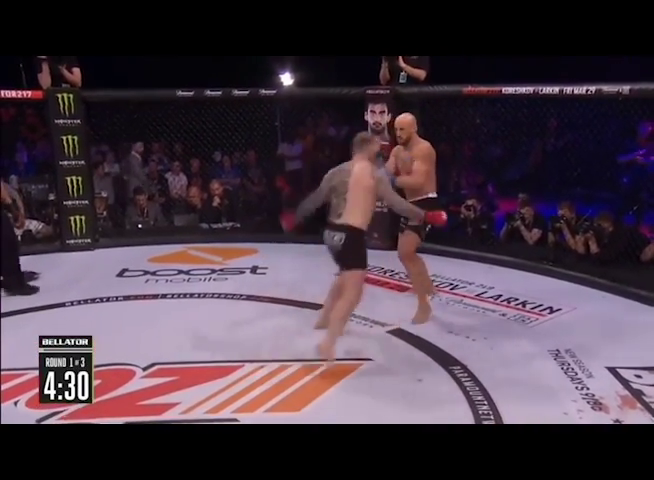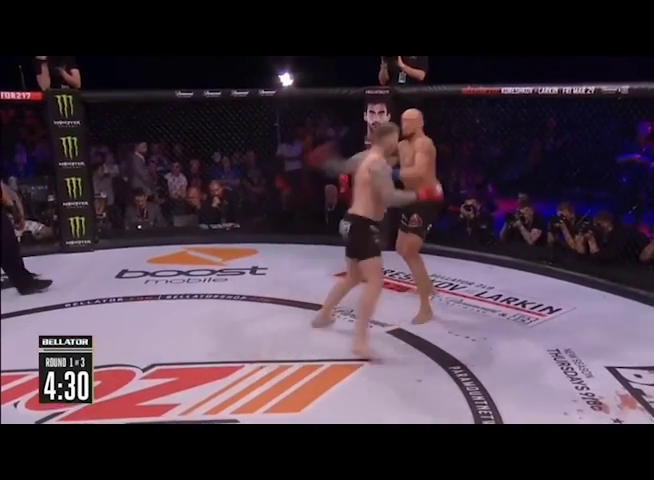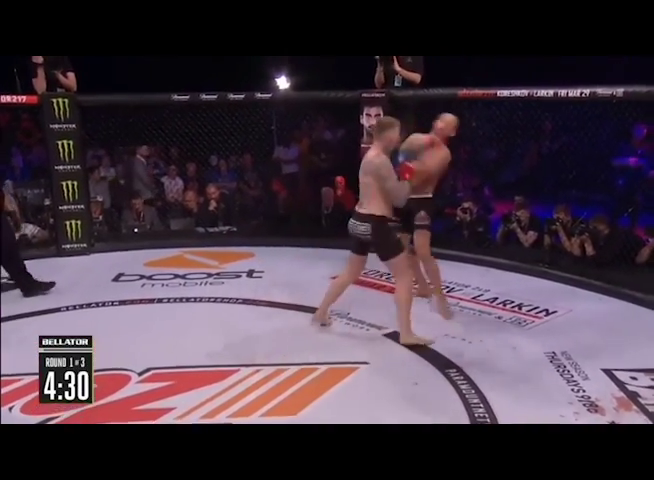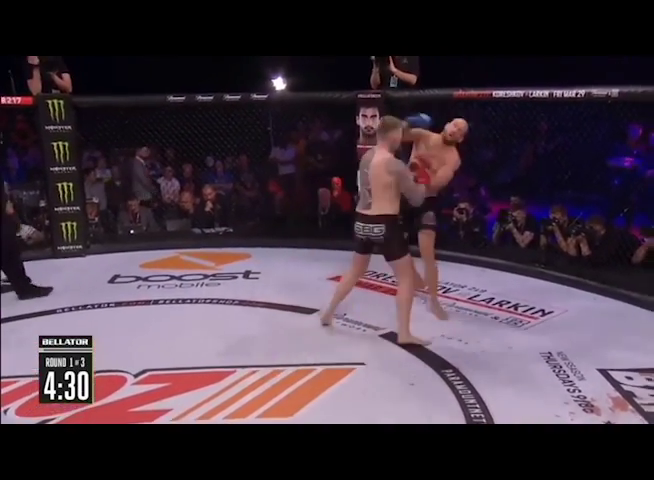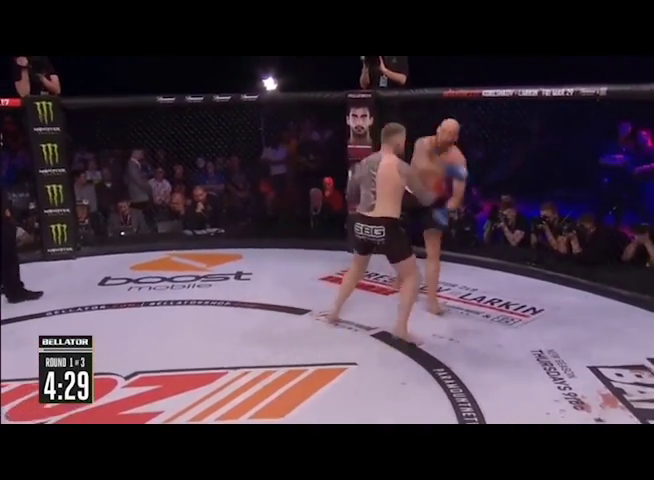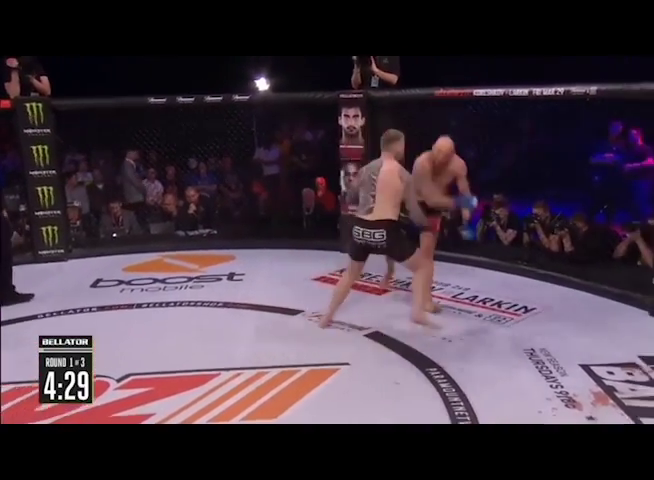
dt=0.1s
person 1, frame 1
left shoulder: (337, 172)
right shoulder: (375, 174)
left elbow: (315, 199)
right elbow: (396, 204)
left wrist: (296, 216)
right wrist: (426, 215)
left hip: (334, 232)
right hip: (352, 235)
left knee: (344, 279)
right knee: (352, 293)
left ankle: (325, 318)
right ankle: (328, 344)
person 1, frame 2
left shoulder: (363, 159)
right shoulder: (380, 165)
right elbow: (389, 197)
right wrist: (421, 194)
left hip: (352, 224)
right hip: (362, 226)
left knee: (353, 276)
right knee: (374, 282)
left ankle: (323, 316)
right ankle: (360, 341)
person 1, frame 3
left shoulder: (370, 157)
right shoulder: (380, 163)
right elbow: (397, 199)
right wrist: (409, 178)
left hip: (358, 221)
right hip: (376, 224)
left knee: (351, 272)
right knee: (405, 277)
left ankle: (321, 313)
right ankle: (406, 334)
person 1, frame 4
left shoulder: (367, 157)
right shoulder: (395, 165)
right elbow: (416, 199)
right wrist: (423, 181)
left hip: (362, 222)
right hip: (385, 225)
left knee: (356, 271)
right knee: (406, 277)
left ankle: (329, 313)
right ankle: (404, 333)
person 1, frame 5
left shoulder: (364, 164)
right shoulder: (402, 167)
left elbow: (350, 194)
right elbow: (427, 199)
right wrist: (438, 191)
left hip: (360, 223)
right hip: (388, 228)
left knee: (357, 269)
right knee: (411, 276)
left ankle: (335, 312)
right ankle: (401, 328)
person 1, frame 6
left shoulder: (366, 169)
right shoulder: (401, 173)
left hip: (361, 228)
right hip: (385, 230)
left knee: (351, 273)
right knee: (421, 266)
left ankle: (327, 316)
right ankle: (418, 312)
person 2, frame 1
left shoulder: (423, 149)
right shoulder: (397, 150)
left elbow: (417, 182)
right elbow: (387, 173)
left wrist: (394, 179)
left hip: (426, 204)
right hip: (412, 204)
left knee: (406, 253)
right knee: (406, 252)
left ankle: (423, 308)
right ankle: (427, 287)
person 2, frame 2
left shoulder: (424, 144)
right shoulder: (402, 146)
left elbow: (418, 173)
right elbow: (400, 173)
left wrist: (395, 173)
left hip: (426, 203)
right hip: (411, 202)
left knee: (409, 252)
right knee: (402, 248)
left ankle: (425, 308)
right ankle: (426, 285)
person 2, frame 3
left shoulder: (443, 153)
right shoulder: (415, 139)
left elbow: (425, 171)
right elbow: (405, 153)
left hip: (422, 202)
left knee: (423, 253)
right knee: (405, 250)
left ankle: (440, 299)
right ankle: (423, 286)
person 2, frame 4
left shoulder: (453, 158)
right shoulder: (425, 136)
left elbow: (437, 182)
right elbow: (406, 136)
right wrist: (411, 125)
left hip: (427, 201)
left knee: (427, 253)
left ankle: (433, 301)
right ankle: (413, 278)
person 2, frame 5
left shoulder: (458, 158)
right shoulder: (423, 143)
left elbow: (459, 192)
right elbow: (420, 167)
left wrist: (448, 209)
right wrist: (445, 168)
right hip: (411, 197)
left knee: (433, 251)
left ankle: (432, 298)
person 2, frame 6
left shoulder: (458, 165)
right shoulder: (422, 164)
left elbow: (466, 195)
right elbow: (431, 198)
left wrist: (466, 222)
right wrist: (457, 203)
left hip: (433, 206)
left knee: (427, 250)
left ankle: (426, 298)
